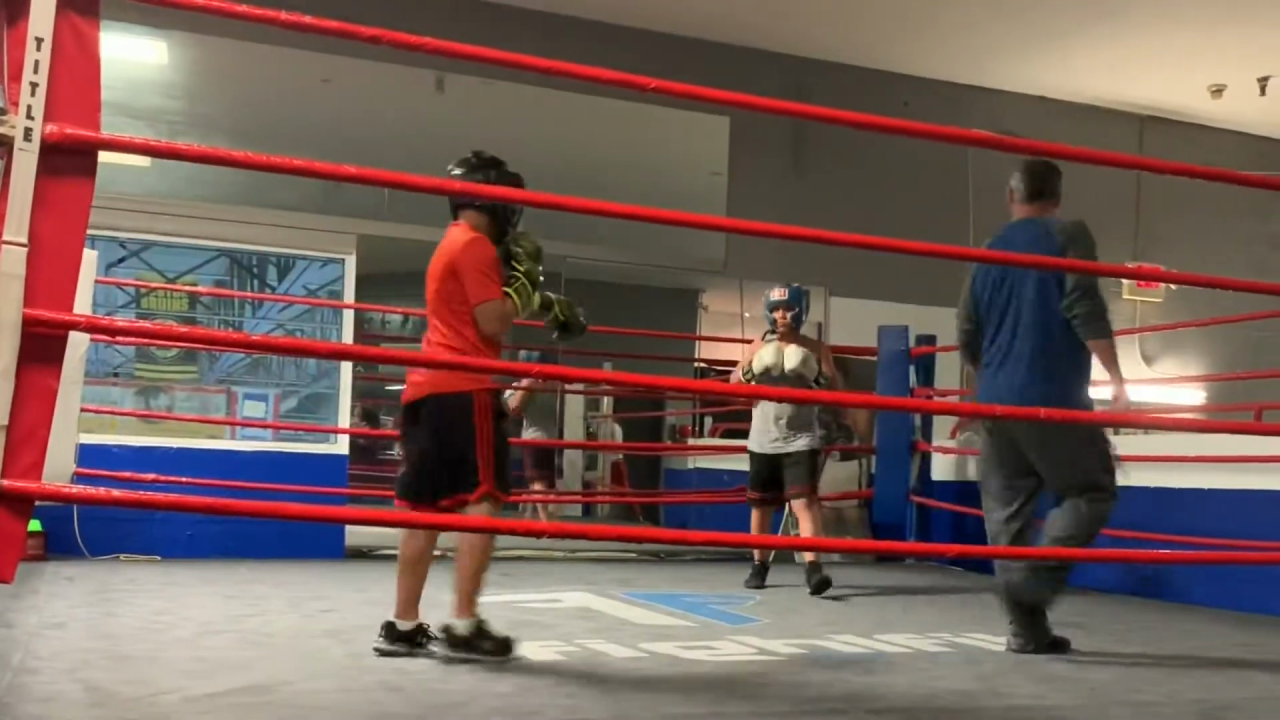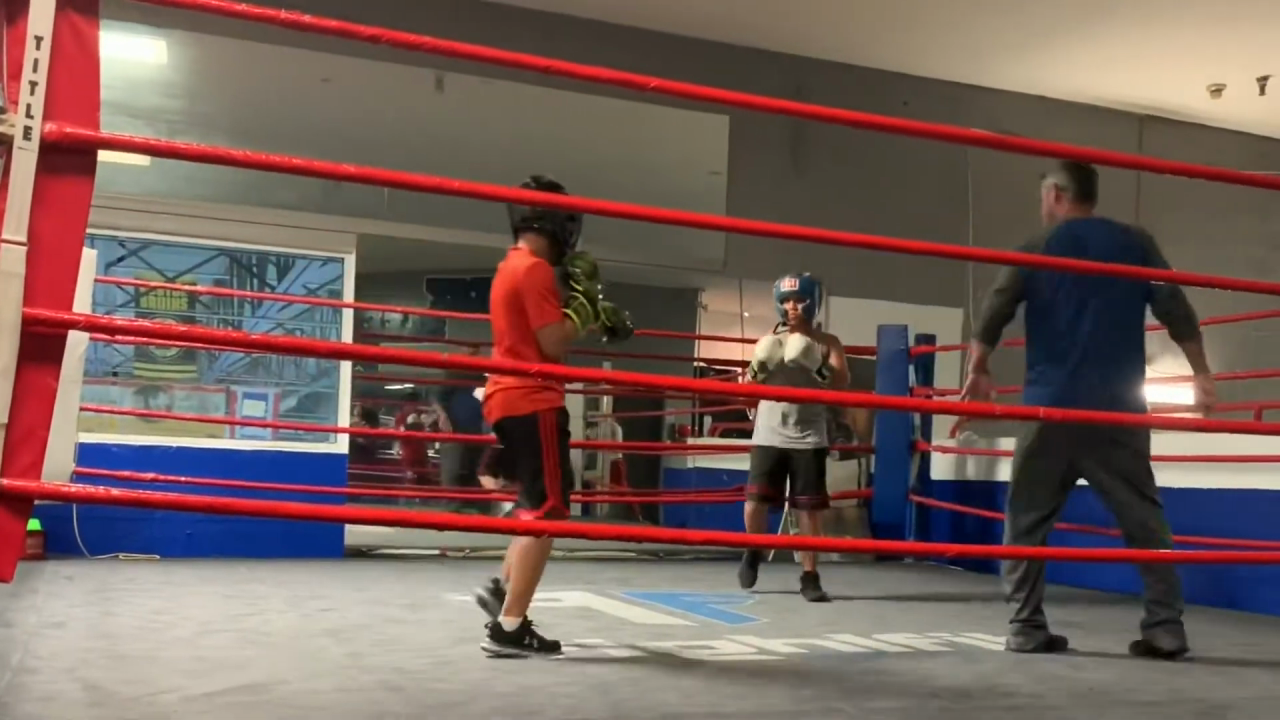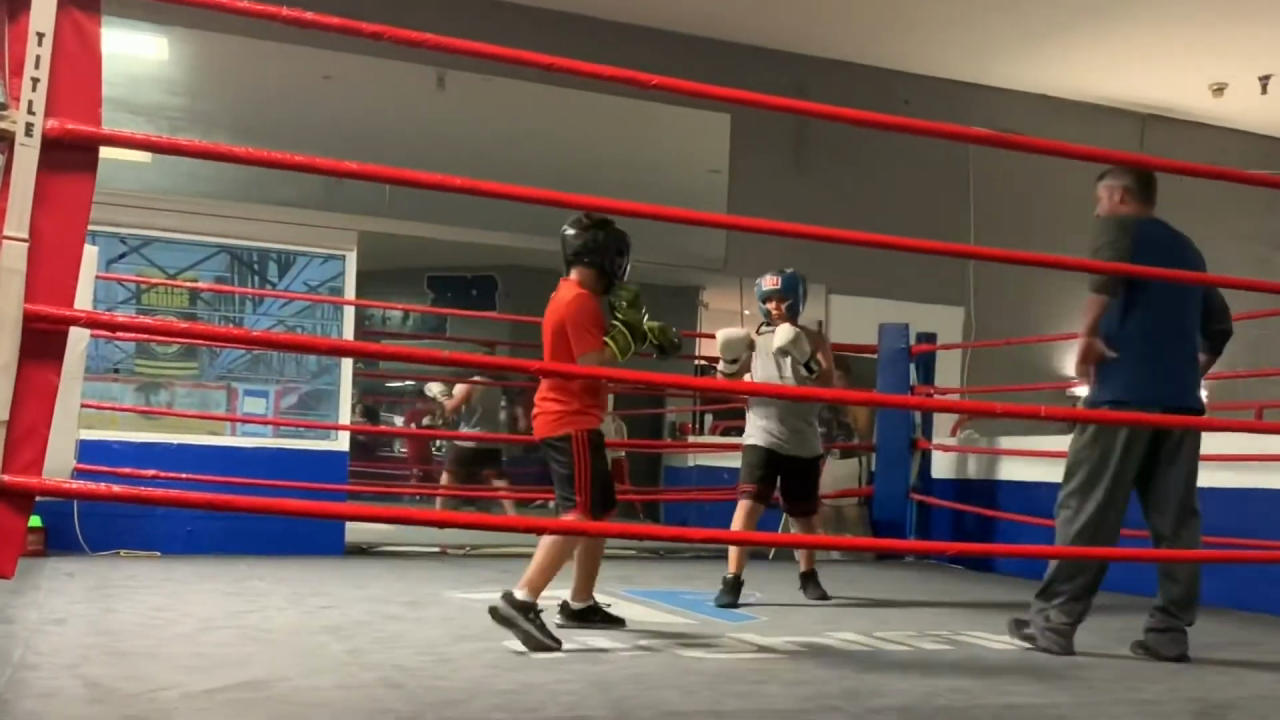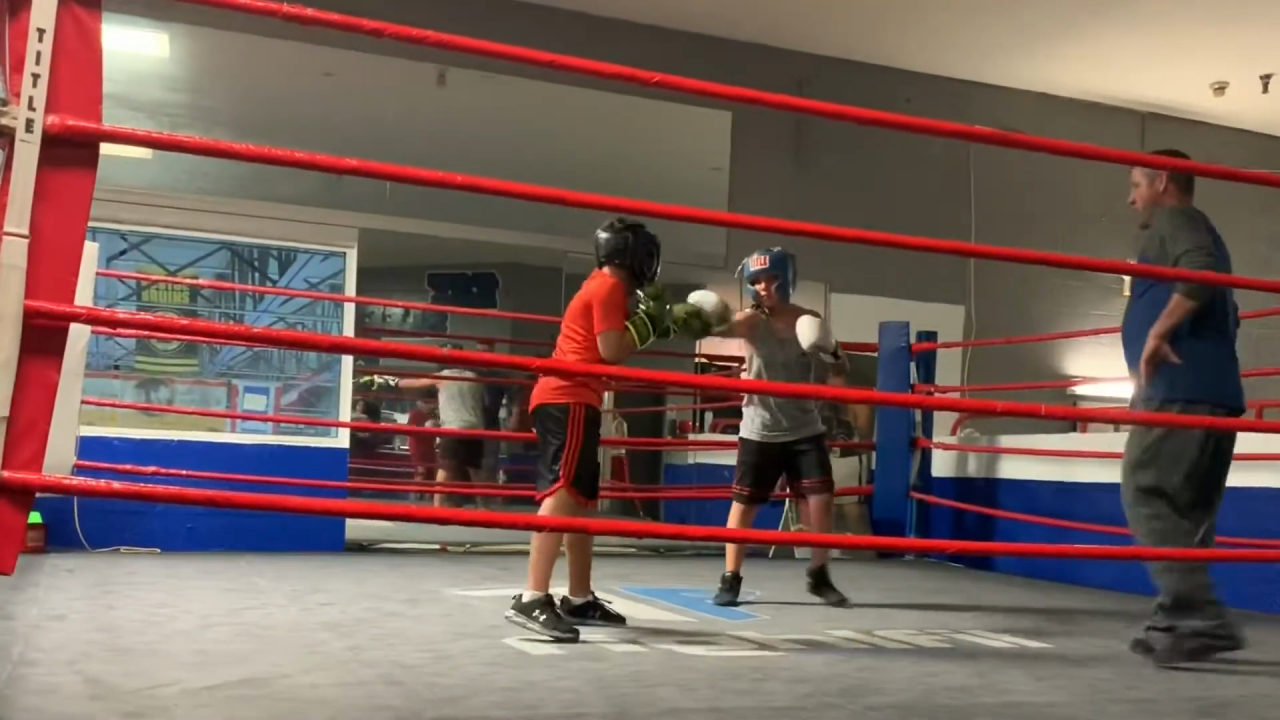
dt=0.3s
person 1, frame 1
left shoulder: (990, 251)
right shoulder: (1069, 234)
left elbow: (967, 332)
right elbow: (1084, 307)
right wrist: (1116, 375)
left hip: (996, 402)
right hip: (1055, 398)
left knee: (1007, 514)
right knee: (1091, 495)
left ankle: (1025, 626)
right ankle: (1031, 578)
person 1, frame 2
left shoulder: (1040, 246)
right shoulder: (1136, 243)
left elbow: (997, 306)
right elbow: (1175, 310)
left wrist: (977, 369)
right wrist: (1201, 373)
left hip: (1049, 404)
right hip: (1117, 405)
left knee: (1027, 517)
right knee: (1142, 515)
left ankle: (1026, 626)
right ankle: (1164, 626)
person 1, frame 3
left shoulder: (1118, 226)
right shoulder: (1187, 248)
left elbow: (1109, 271)
right elbow: (1220, 324)
left wrist: (1088, 334)
left hip: (1125, 390)
right hip: (1181, 397)
left knee: (1086, 506)
right knee: (1176, 515)
left ankle: (1054, 617)
right ankle: (1169, 629)
person 1, frame 4
left shoulder: (1169, 219)
right shoulder: (1196, 229)
left elbow: (1200, 273)
right elbow: (1223, 313)
left wrist: (1155, 333)
left hip: (1177, 391)
right hip: (1219, 394)
left knee: (1148, 496)
right knee: (1190, 513)
left ankle: (1202, 620)
right ankle: (1169, 629)
person 2, frame 1
left shoulder: (453, 245)
right shoulder: (475, 246)
left elbow: (489, 307)
right elbow: (495, 322)
left wrist: (552, 307)
right wrist: (525, 274)
left hip: (427, 388)
right hip: (463, 389)
left knee: (428, 505)
right knee: (482, 499)
left ankle: (403, 625)
right ankle: (464, 625)
person 2, frame 2
left shoulder: (512, 266)
right shoulder: (535, 269)
right elbow: (556, 343)
left wrist: (596, 311)
right wrist: (584, 295)
left hip: (509, 401)
right hip: (532, 403)
left knee: (539, 508)
right knee: (547, 511)
left ankle: (505, 586)
right ankle: (509, 627)
person 2, frame 3
left shoulder: (569, 296)
right shoulder: (580, 300)
right elbow: (596, 366)
left wrist: (646, 331)
right wrist: (630, 326)
left hip: (561, 419)
right hip: (572, 424)
left knee: (596, 511)
right knee: (580, 515)
left ankle: (579, 604)
right ankle: (520, 600)
person 2, frame 4
left shoulder: (600, 287)
right shoulder: (610, 286)
left elbow: (616, 336)
right elbow: (613, 350)
left wrist: (675, 318)
right wrist: (648, 318)
left hip: (563, 399)
right hip: (569, 399)
left knee: (580, 499)
right knee: (564, 494)
left ankle: (580, 599)
right ankle: (532, 600)
person 3, frame 1
left shoulder: (816, 349)
right shoulder: (759, 346)
left elbow: (836, 389)
right elbow: (735, 382)
left wrist: (814, 375)
right wrist: (752, 371)
left hip: (802, 439)
right hip: (764, 440)
left knee: (804, 501)
right knee: (760, 506)
left ankle: (813, 567)
right ankle: (760, 565)
person 3, frame 2
left shoulder: (828, 343)
right shoulder: (770, 341)
left elbow: (842, 385)
left wrist: (817, 366)
right wrist: (757, 367)
left hip: (809, 438)
right hip: (769, 436)
left knee: (809, 508)
right knee: (755, 504)
left ankle: (810, 576)
right ankle: (753, 550)
person 3, frame 3
left shoulder: (814, 340)
right shoulder: (754, 340)
left elbow: (827, 385)
right elbow: (730, 380)
left wrist: (805, 360)
right wrist: (729, 360)
left hip: (804, 442)
right hip: (763, 436)
left knee: (805, 515)
right knee: (749, 502)
left ankle: (808, 575)
right ankle: (732, 580)
person 3, frame 4
left shoulder: (812, 321)
right shoulder: (752, 320)
left elbow: (838, 375)
right elbow: (728, 327)
left wrist: (830, 353)
left hip: (805, 428)
right hip: (760, 429)
left knee: (820, 499)
right knee: (744, 502)
left ankle: (818, 573)
right ankle: (731, 579)
